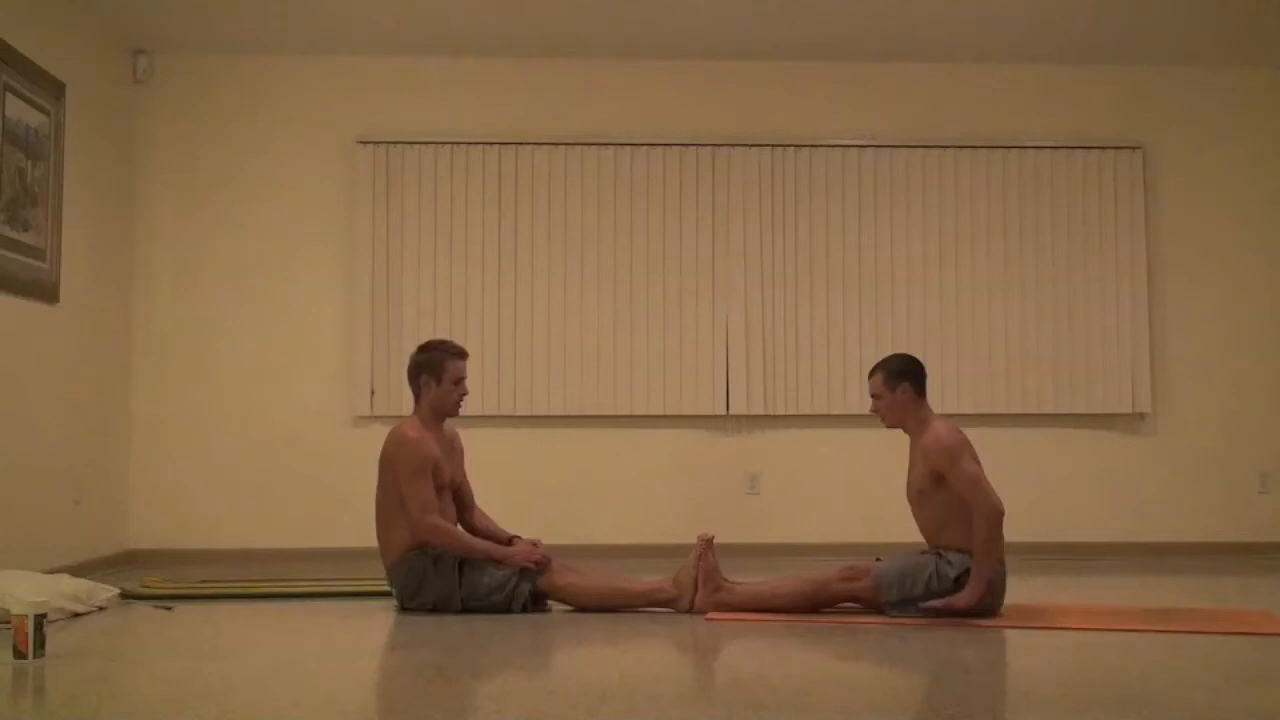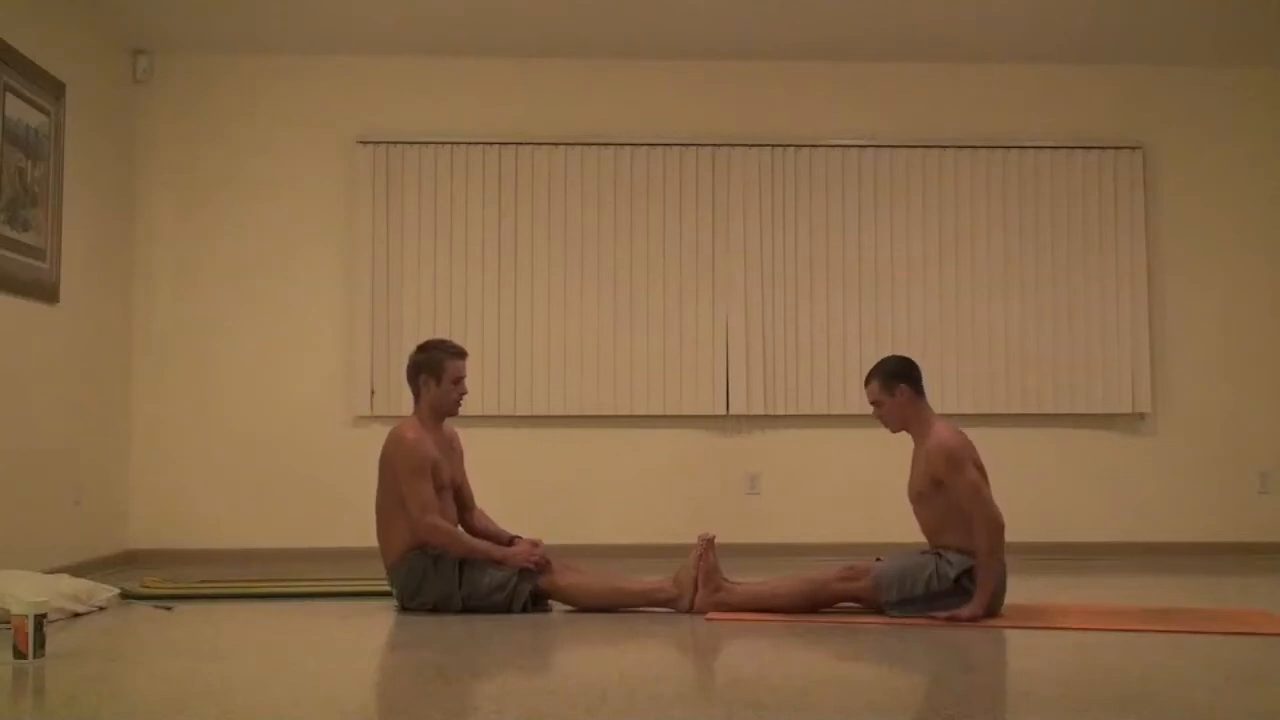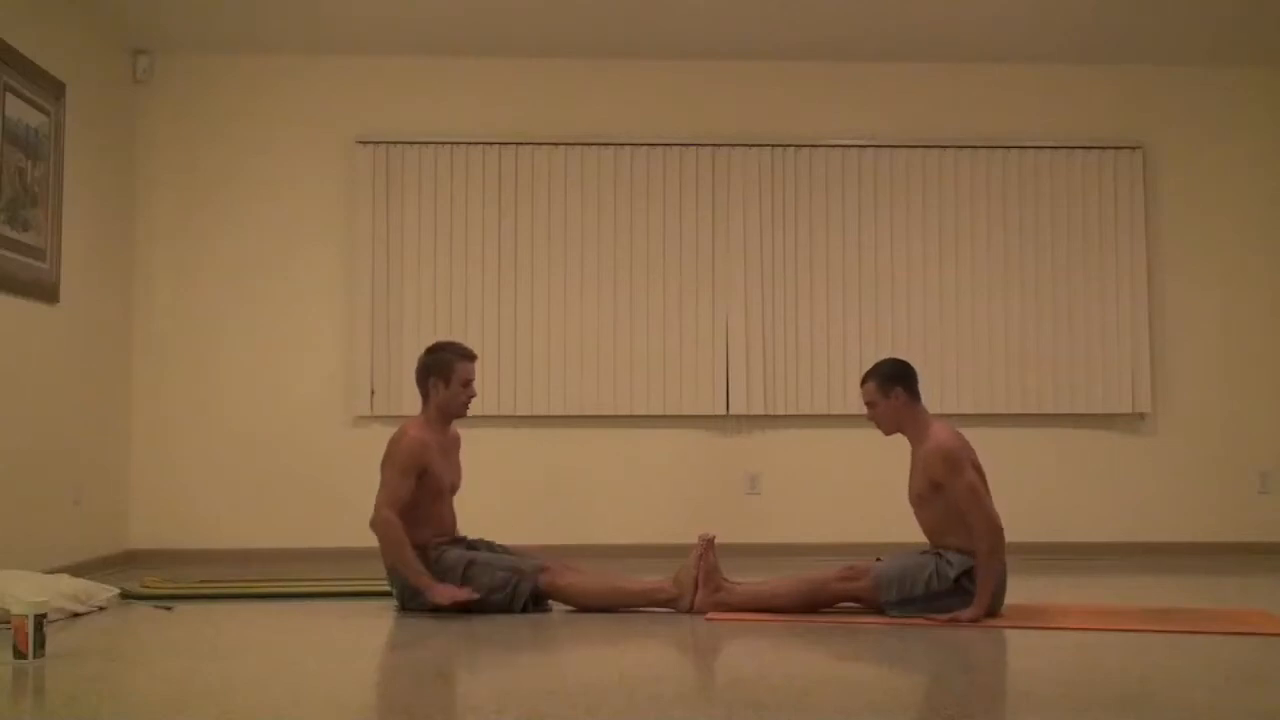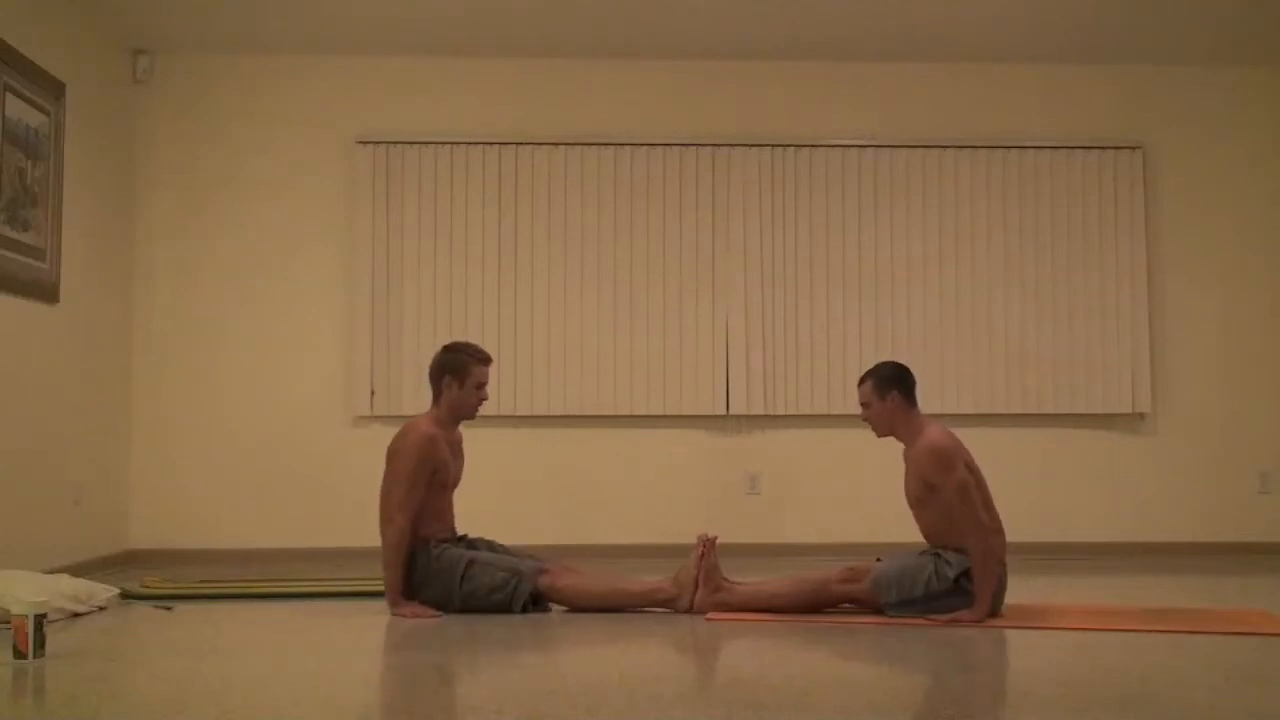
dt=0.5s
person 1, frame 1
left shoulder: (449, 438)
right shoulder: (411, 441)
left elbow: (469, 512)
right elbow: (428, 525)
left wrist: (512, 542)
right wrist: (504, 554)
left hip: (443, 560)
right hip: (420, 571)
left knee: (547, 566)
right knee: (544, 575)
left ankle: (669, 590)
right ankle: (673, 593)
person 1, frame 2
left shoulder: (448, 438)
right shoulder: (409, 442)
left elbow: (469, 514)
right elbow: (428, 526)
left wrist: (512, 541)
right wrist: (504, 554)
left hip: (443, 559)
right hip: (421, 571)
left knee: (549, 567)
right knee: (545, 575)
left ankle: (668, 590)
right ankle: (671, 593)
person 1, frame 3
left shoulder: (449, 437)
right shoulder: (414, 442)
right elbow: (383, 518)
right wrist: (429, 587)
left hip: (447, 552)
right hip: (423, 565)
left knee: (552, 568)
right knee: (546, 576)
left ankle: (669, 590)
right ankle: (671, 594)
person 1, frame 4
left shoulder: (451, 436)
right shoulder: (423, 437)
right elbow: (397, 519)
right wrist: (397, 599)
left hip: (449, 549)
right hip: (425, 563)
left knee: (551, 569)
right knee: (544, 578)
left ankle: (668, 591)
right ankle: (670, 593)
person 2, frame 1
left shoulder: (939, 442)
right shoulder: (923, 441)
left elbow: (991, 508)
left wrist: (973, 590)
left hip: (964, 573)
right hip: (951, 566)
left knee: (849, 580)
right knee: (852, 575)
left ankle: (724, 596)
right ankle: (728, 591)
person 2, frame 2
left shoulder: (942, 445)
right shoulder: (927, 442)
left elbow: (991, 522)
left wrist: (981, 602)
left hip: (966, 575)
right hip: (952, 566)
left knee: (849, 580)
right knee: (853, 575)
left ankle: (724, 596)
right ankle: (729, 592)
person 2, frame 3
left shoulder: (939, 447)
right shoulder: (925, 444)
left elbow: (989, 525)
left wrist: (980, 604)
left hip: (966, 575)
right hip: (951, 566)
left knee: (848, 580)
right knee: (851, 576)
left ankle: (725, 597)
right ankle: (729, 592)
person 2, frame 4
left shoulder: (932, 448)
right shoulder: (915, 449)
left elbow: (980, 528)
left wrist: (982, 606)
left hip: (965, 576)
right hip: (951, 565)
left knee: (847, 582)
right knee: (849, 576)
left ankle: (725, 596)
right ankle: (730, 591)
